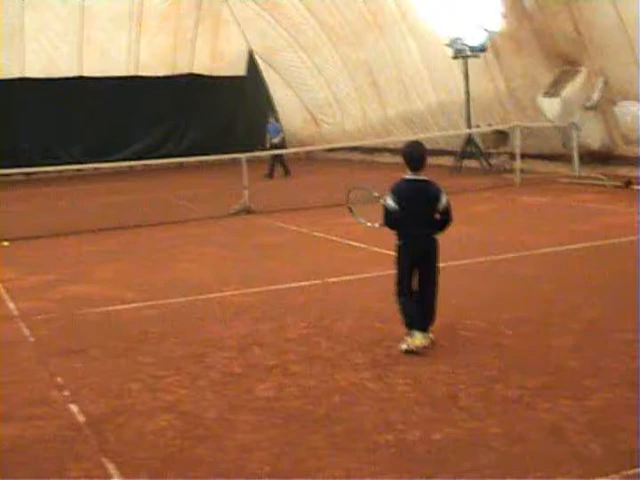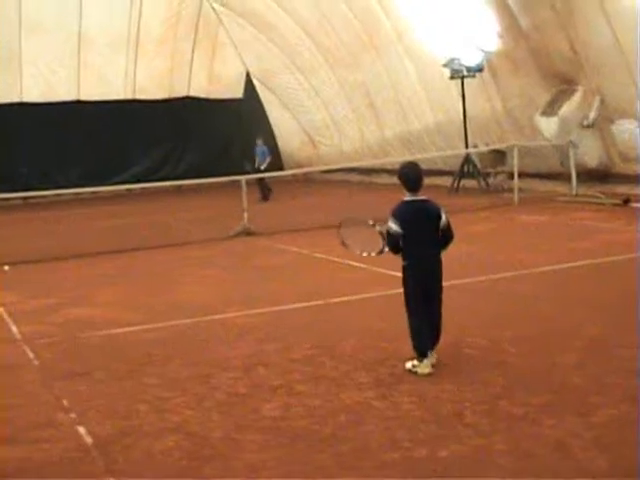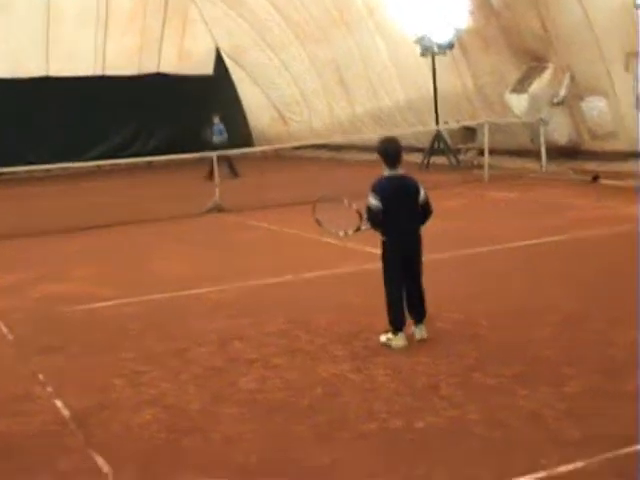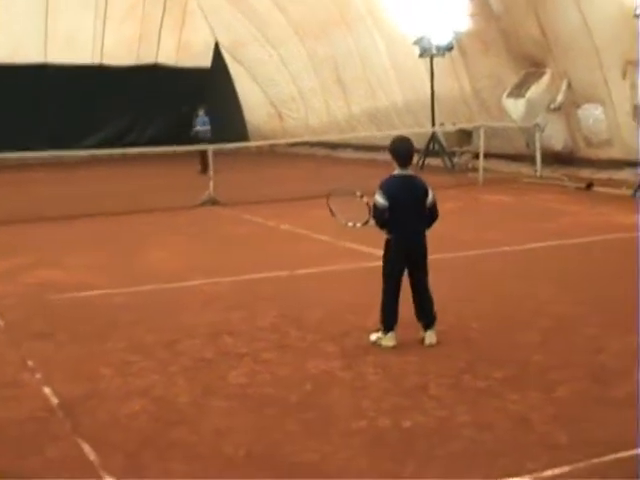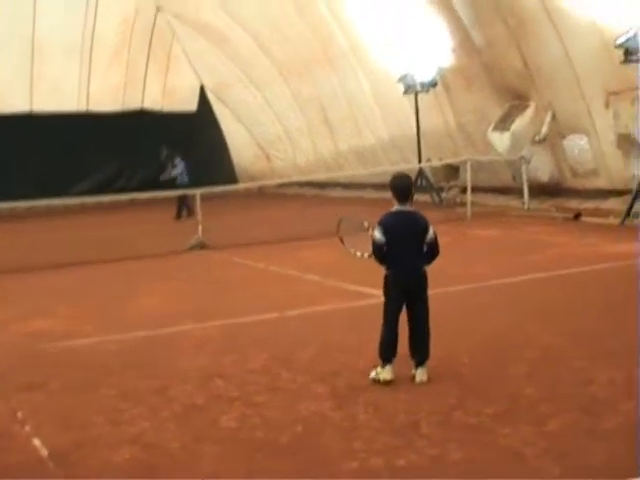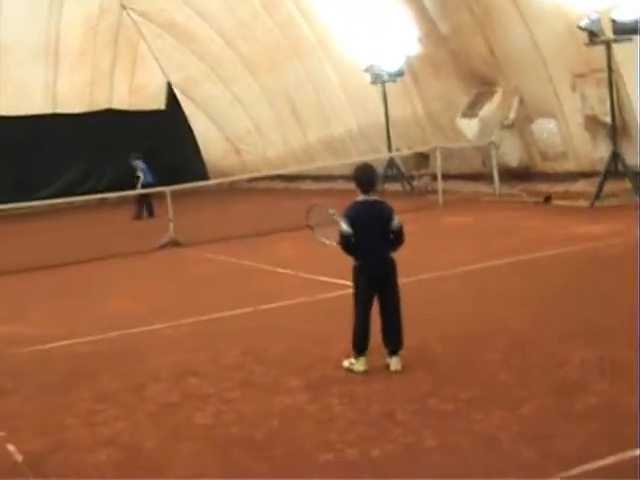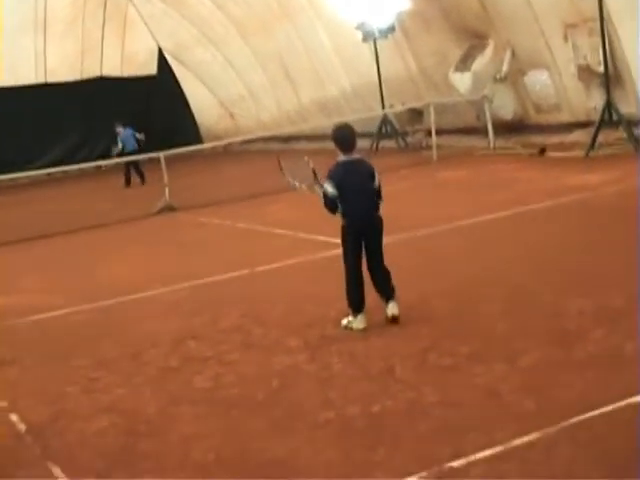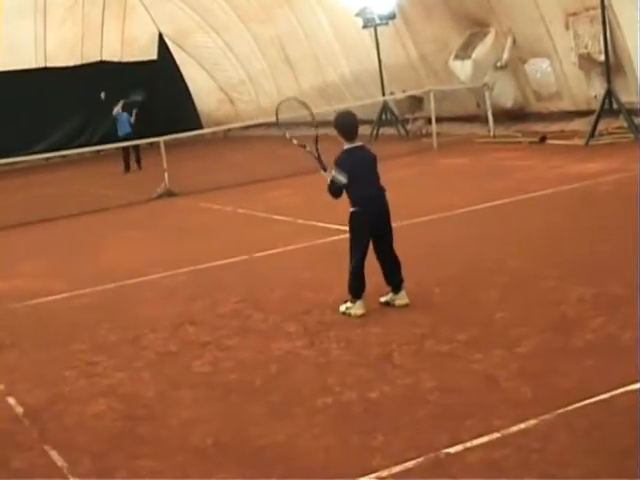
dt=0.3s
person 1, frame 1
left shoulder: (398, 189)
right shoulder: (434, 190)
left elbow: (390, 219)
right elbow: (446, 218)
left hip: (407, 245)
right hip: (428, 245)
left knee: (404, 290)
right knee: (428, 288)
left ankle: (415, 332)
right ankle: (425, 331)
person 1, frame 2
left shoulder: (399, 212)
right shoulder: (434, 208)
left elbow: (393, 244)
right elbow: (447, 235)
left wrist: (405, 250)
left hip: (412, 267)
right hip: (433, 264)
left knee: (416, 312)
right knee: (433, 308)
left ankle: (423, 360)
right ankle: (430, 351)
person 1, frame 3
left shoulder: (379, 187)
right shoulder: (413, 183)
left elbow: (374, 219)
right elbow: (426, 211)
left wrist: (385, 229)
left hip: (393, 243)
right hip: (413, 240)
left knee: (394, 287)
right knee: (414, 283)
left ankle: (398, 333)
right ankle: (419, 325)
person 1, frame 4
left shoulder: (387, 185)
right shoulder: (421, 185)
left elbow: (379, 217)
right elbow: (433, 214)
left wrist: (389, 227)
left hip: (396, 242)
right hip: (418, 242)
left knee: (391, 286)
right knee: (421, 285)
left ankle: (387, 333)
right ankle: (429, 330)
person 1, frame 5
left shoulder: (385, 221)
right shoulder: (422, 221)
left elbow: (378, 251)
right elbow: (433, 250)
left hip: (395, 278)
right hip: (417, 277)
left knee: (390, 321)
right knee: (419, 322)
left ankle: (386, 366)
right ankle: (420, 368)
person 1, frame 6
left shoulder: (351, 212)
right shoulder: (386, 209)
left elbow: (345, 243)
right elbow: (398, 238)
left hip: (363, 268)
right hip: (385, 266)
left knee: (362, 312)
right knee: (391, 310)
left ankle: (359, 358)
right ankle: (394, 356)
person 1, frame 7
left shoulder: (335, 173)
right shoulder: (368, 167)
left elbow: (331, 205)
right elbow: (378, 194)
left hip: (352, 225)
right hip: (373, 221)
left knee: (353, 269)
right knee: (377, 264)
left ankle: (357, 315)
right ankle: (391, 302)
person 1, frame 8
left shoulder: (342, 160)
right shoulder: (369, 154)
left elbow: (335, 192)
left wrist: (330, 180)
left hip: (361, 211)
right hip: (381, 206)
left knee: (357, 256)
right knee: (386, 250)
left ankle: (356, 302)
right ankle: (398, 292)
